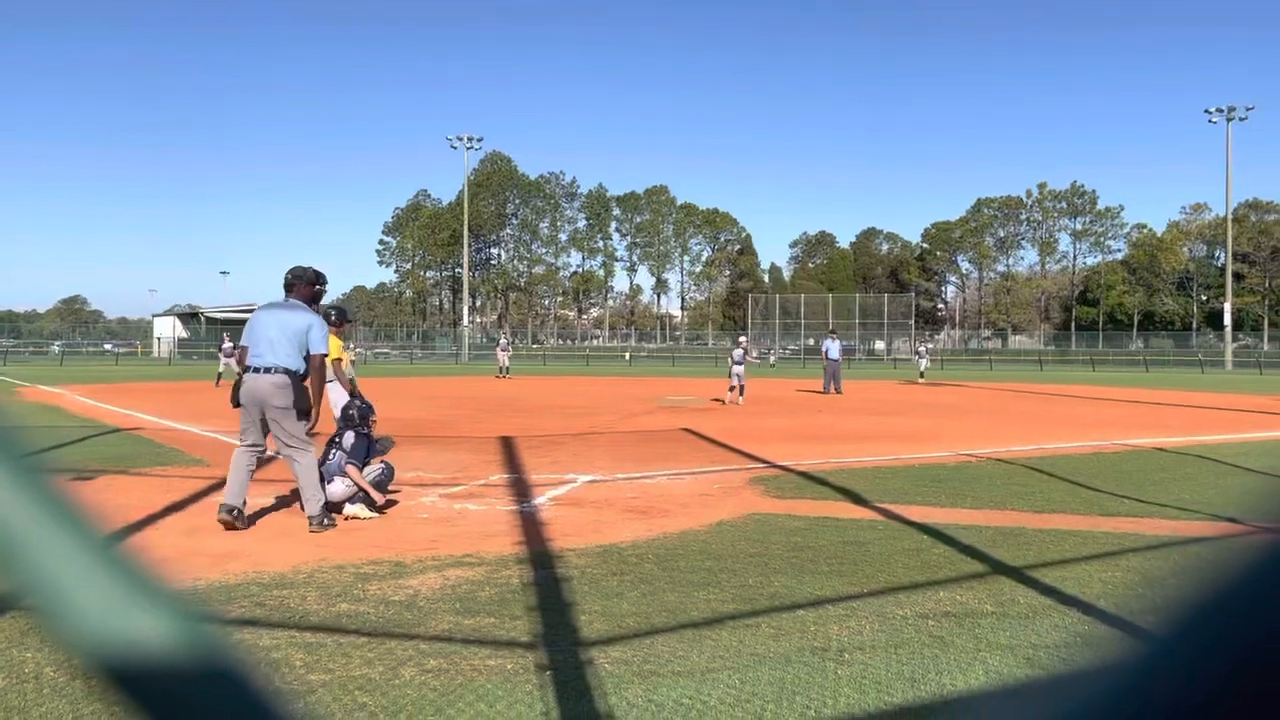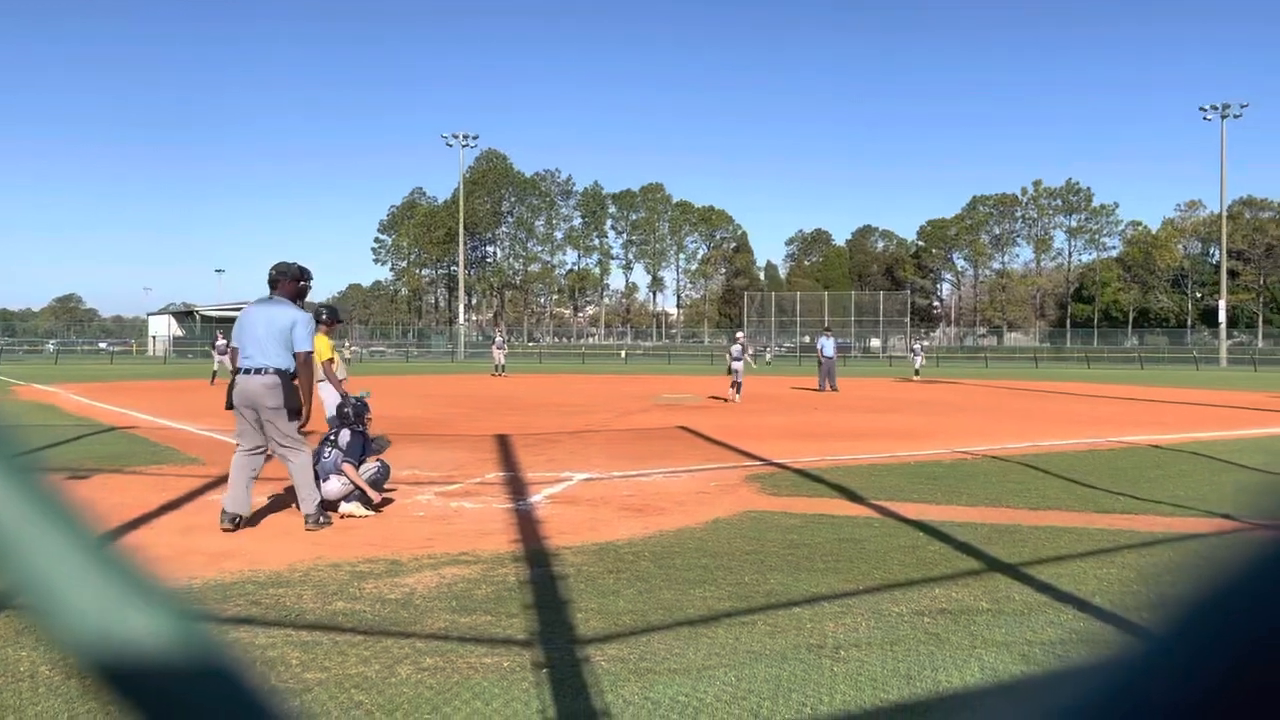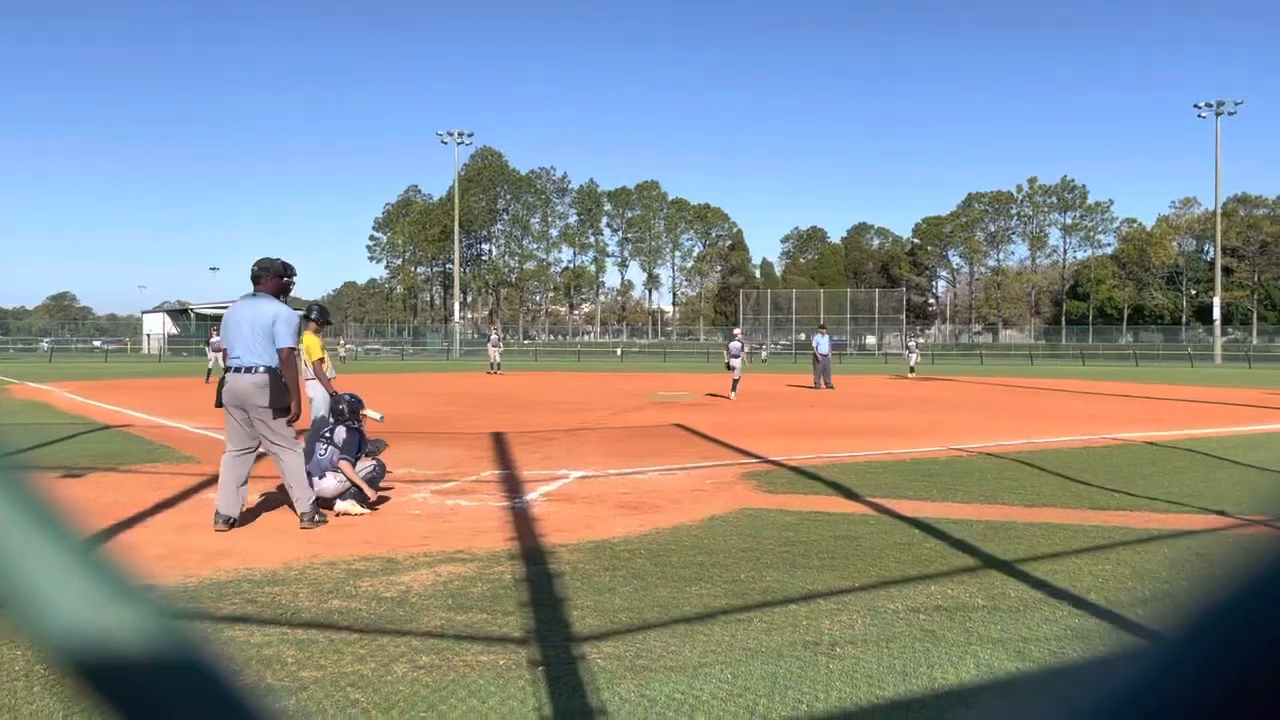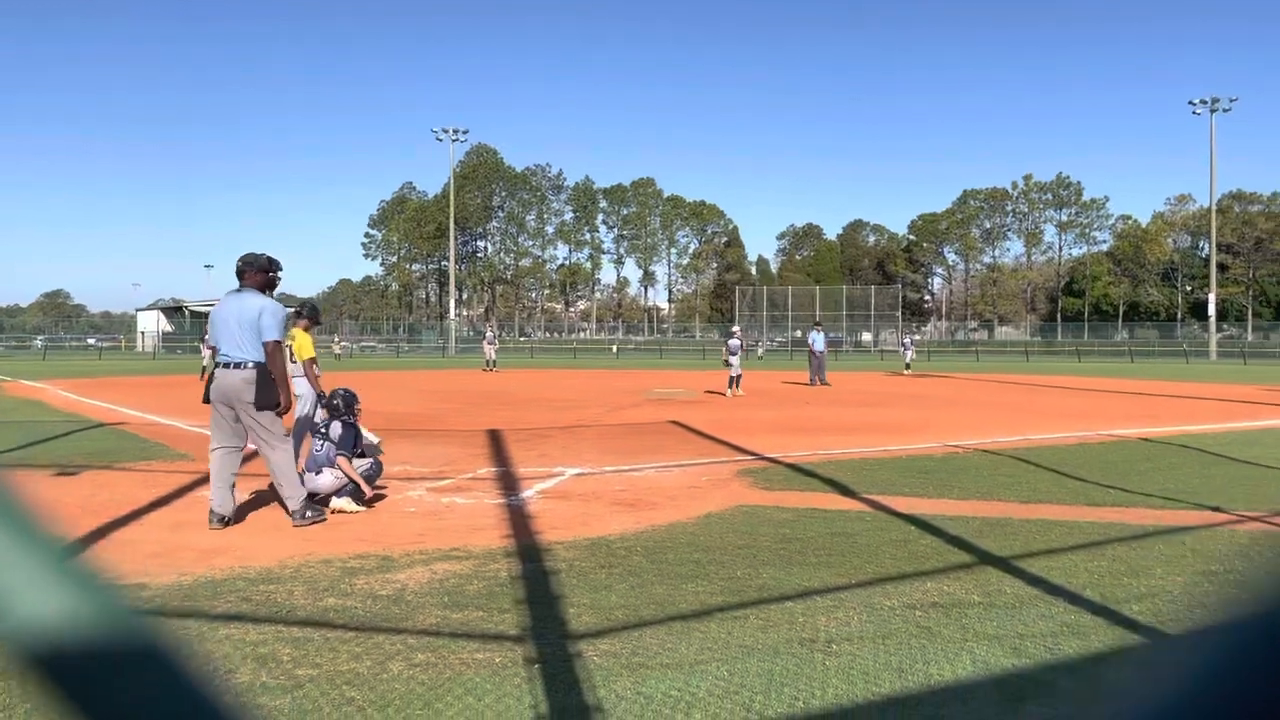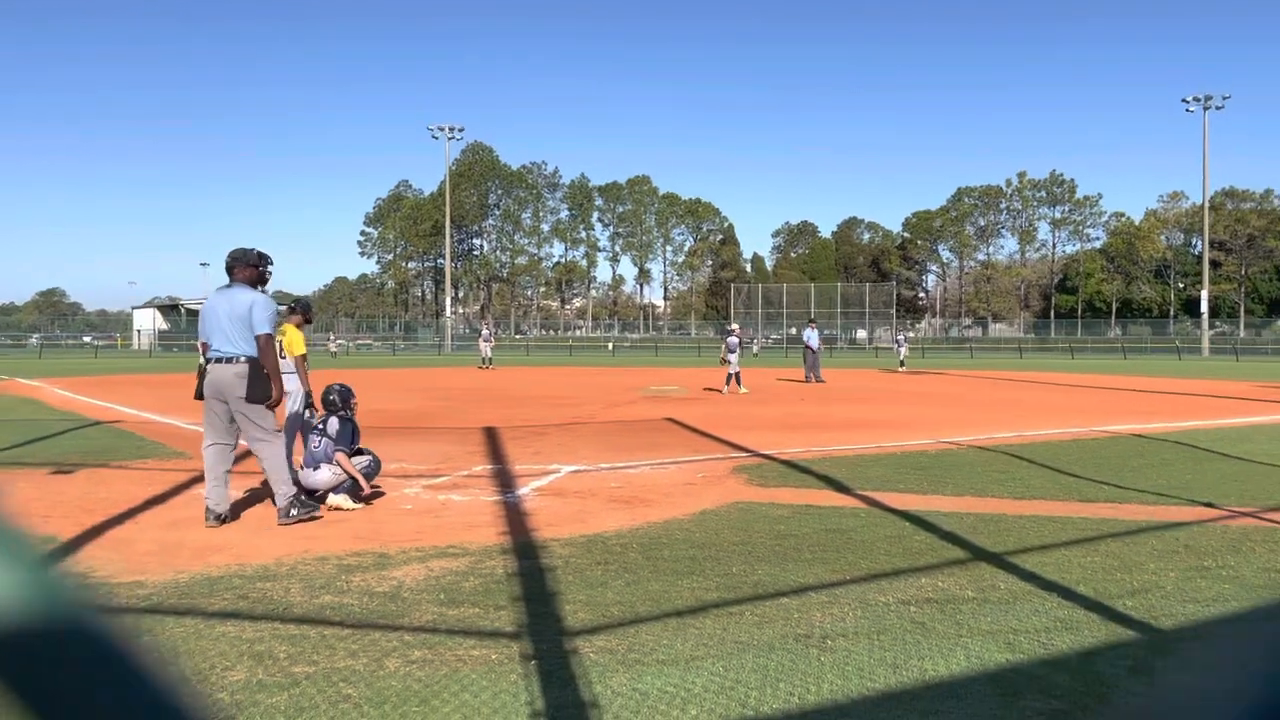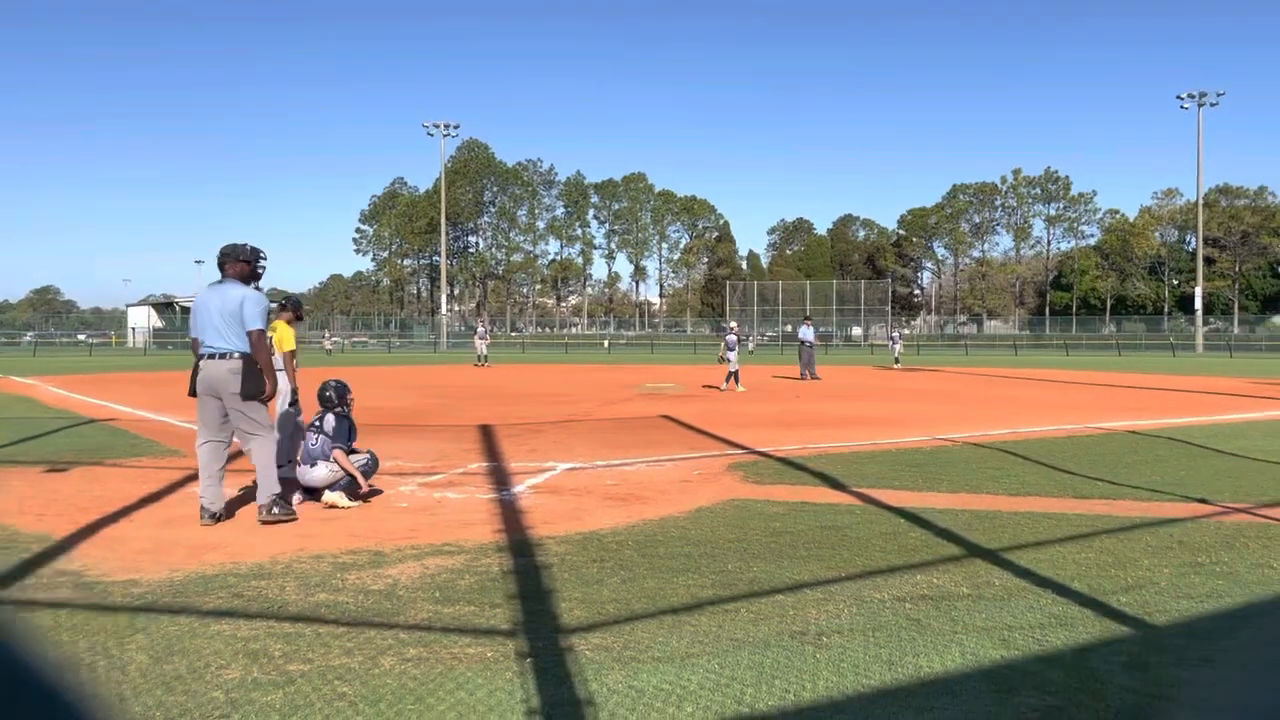
dt=0.1s
person 1, frame 1
left shoulder: (261, 312)
right shoulder: (312, 319)
left elbow: (242, 354)
right elbow: (316, 365)
right wrist: (315, 405)
left hip: (250, 382)
right hip: (283, 386)
left knee: (248, 447)
right knee: (300, 451)
left ankle: (231, 506)
right ankle: (316, 515)
person 1, frame 2
left shoulder: (247, 311)
right shoulder: (298, 316)
left elbow: (234, 356)
right elbow: (303, 363)
right wrist: (306, 403)
left hip: (243, 383)
right hip: (274, 386)
left knee: (247, 449)
right knee: (294, 450)
left ankle: (232, 512)
right ankle: (312, 513)
person 1, frame 3
left shoulder: (233, 310)
right shoulder: (282, 312)
left elbow: (225, 353)
right elbow: (287, 358)
right wrist: (296, 397)
left hip: (231, 382)
right hip: (263, 384)
left knee: (236, 449)
right knee: (287, 448)
left ankle: (225, 513)
right ankle: (308, 510)
person 1, frame 4
left shoulder: (219, 306)
right shoulder: (268, 306)
left elbow: (214, 350)
right elbow: (273, 351)
right wrist: (284, 391)
left hip: (220, 379)
right hip: (252, 380)
left knee: (223, 447)
right knee: (275, 444)
left ankle: (219, 511)
right ankle: (299, 507)
person 1, frame 5
left shoulder: (210, 301)
right shoulder: (258, 300)
left elbow: (205, 347)
right elbow: (265, 345)
right wrist: (276, 382)
left hip: (213, 374)
right hip: (245, 374)
left knee: (217, 443)
right knee: (267, 439)
left ankle: (215, 509)
right ankle: (288, 503)
person 1, frame 6
left shoulder: (202, 297)
right shoulder: (250, 295)
left elbow: (196, 344)
right elbow: (257, 341)
right wrist: (270, 378)
left hip: (205, 370)
right hip: (238, 371)
left knee: (210, 440)
right knee: (259, 435)
left ankle: (210, 507)
right ankle: (270, 501)
